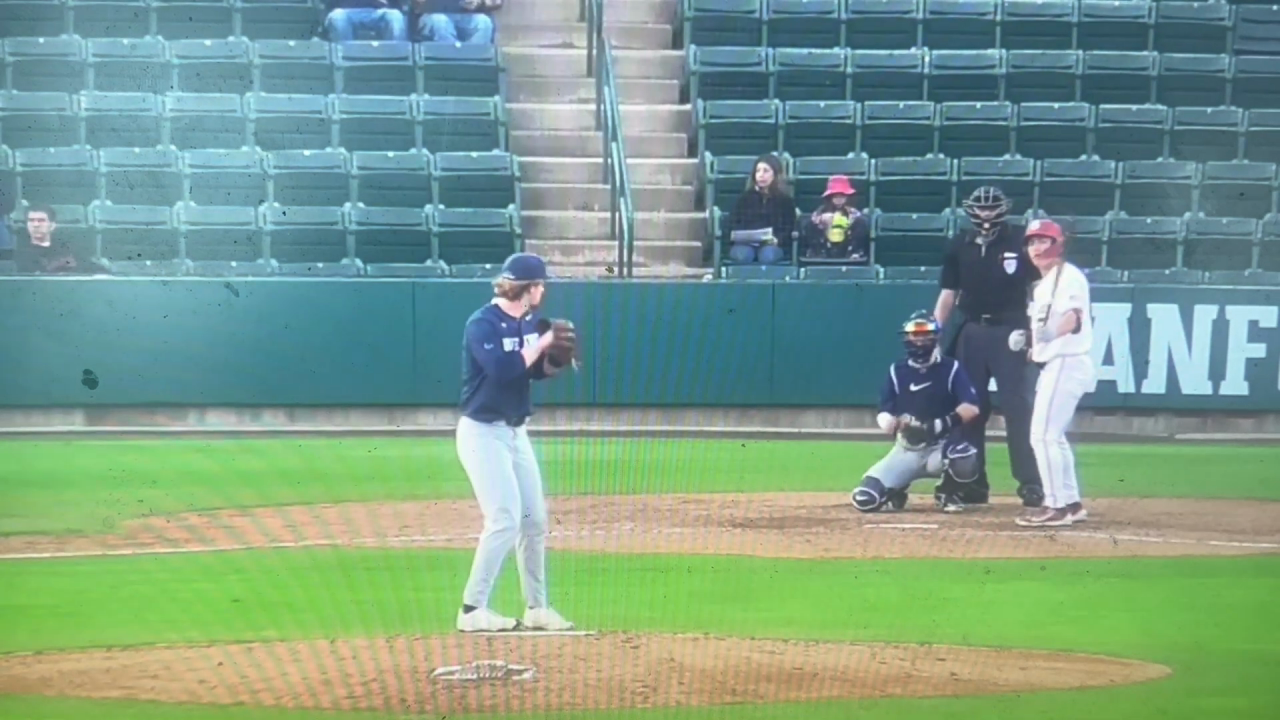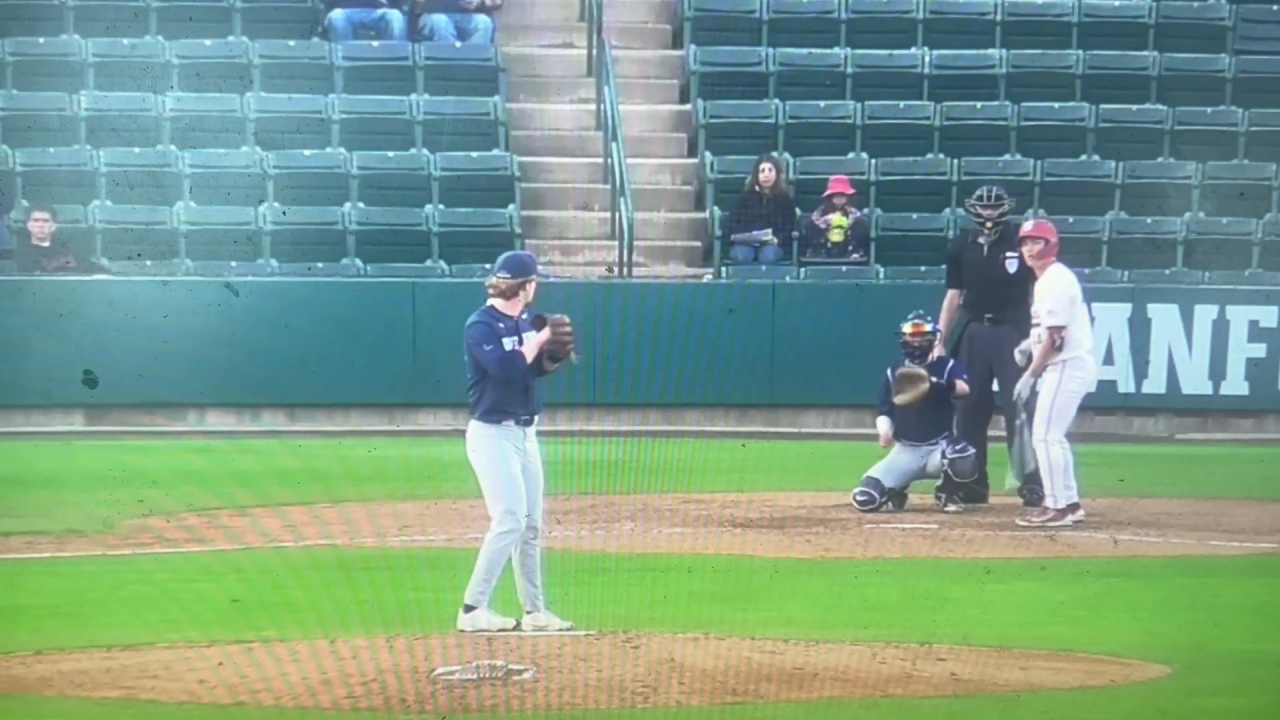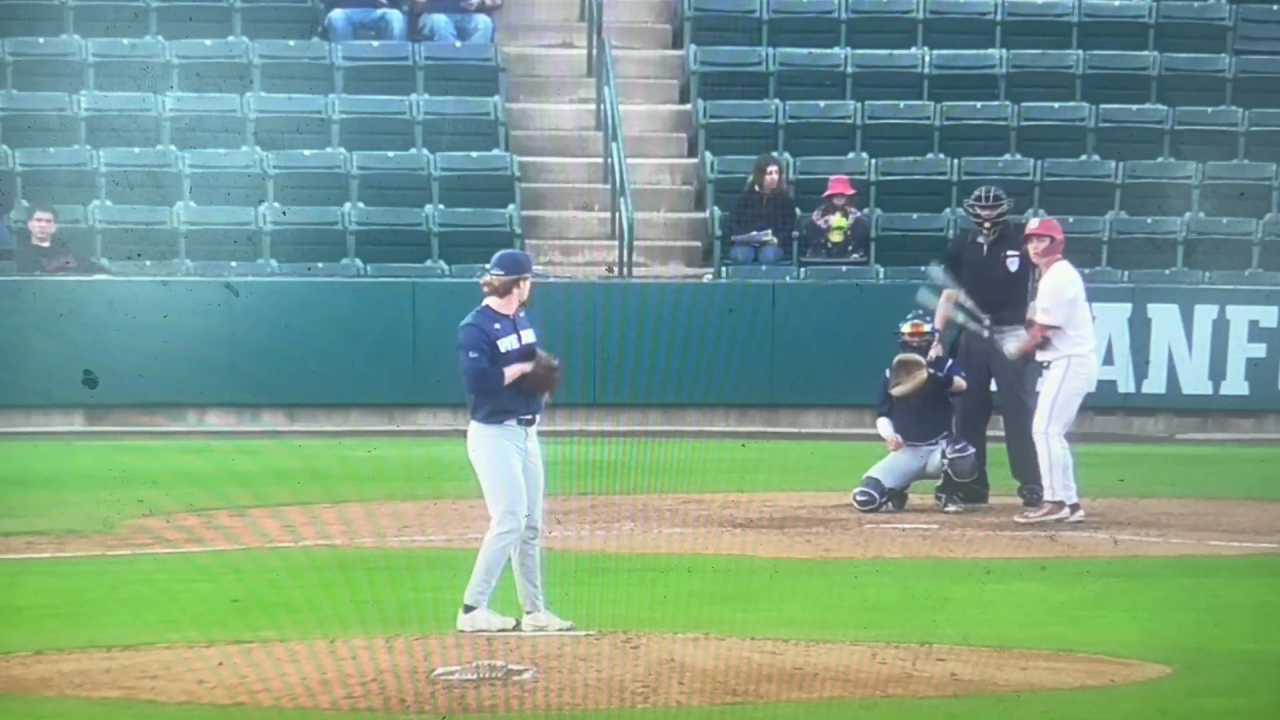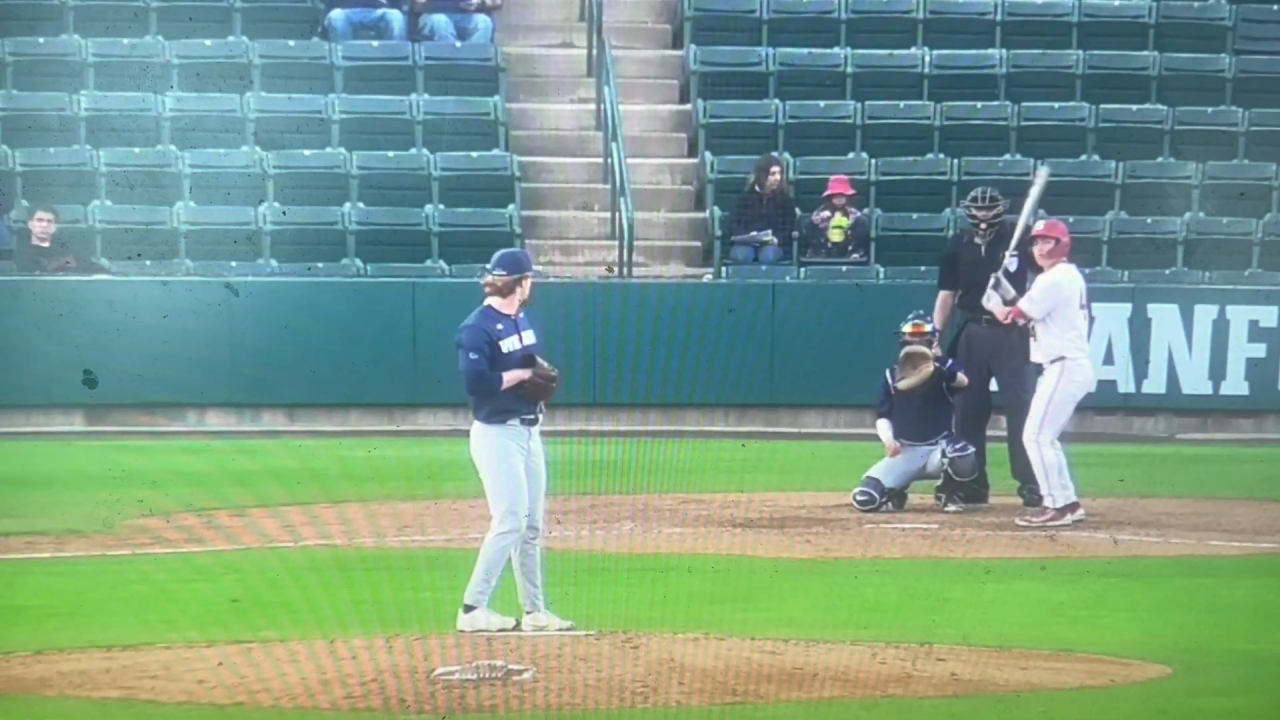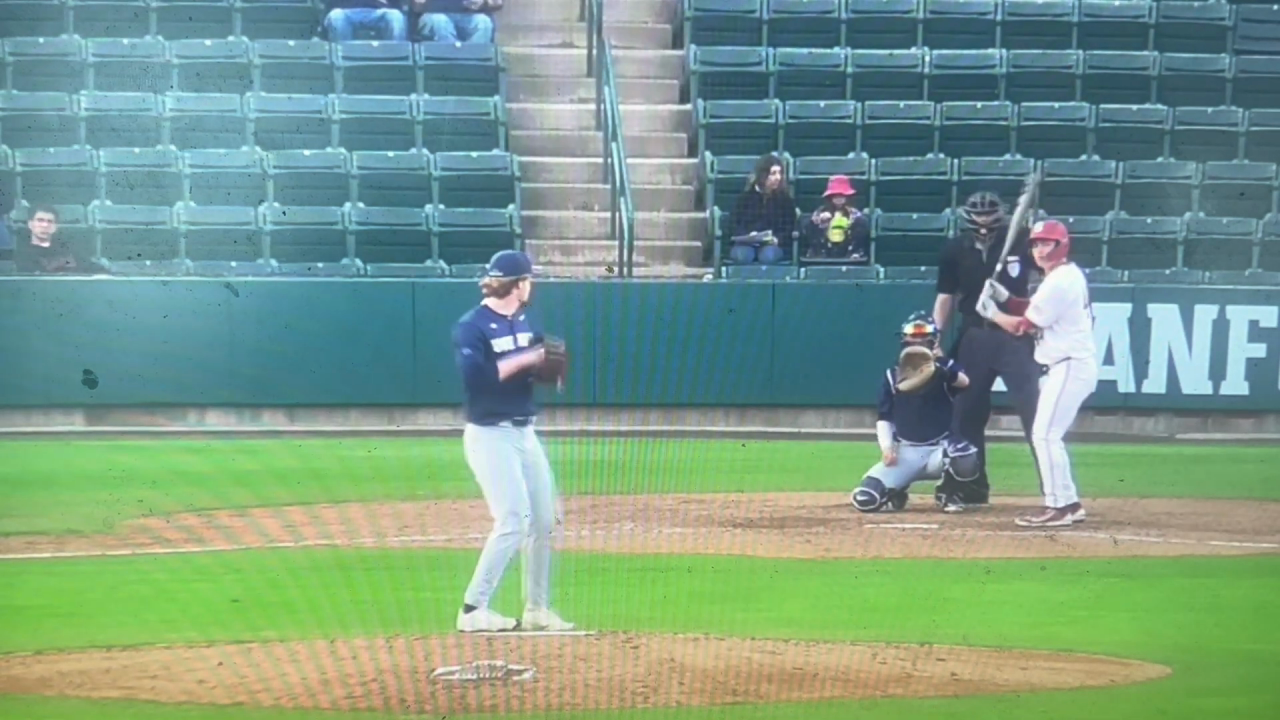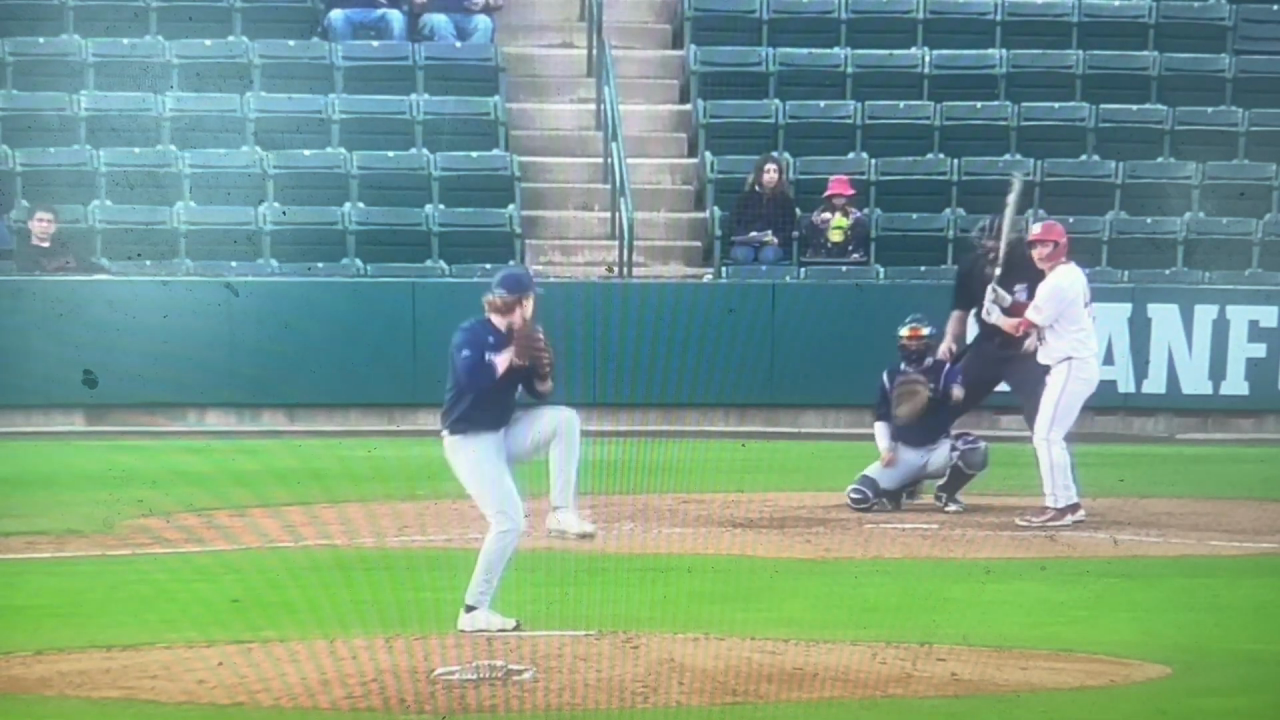
dt=0.4s
person 1, frame 1
left shoulder: (529, 321)
right shoulder: (482, 323)
left elbow: (539, 371)
right elbow: (503, 370)
left wrist: (557, 354)
right wrist: (541, 344)
left hip: (515, 432)
right hip: (483, 433)
left knee: (534, 519)
right knee: (504, 521)
left ankle: (536, 608)
right ankle: (472, 610)
person 1, frame 2
left shoulder: (524, 320)
right shoulder: (481, 325)
left elbow: (540, 368)
right elbow: (505, 369)
left wrist: (557, 348)
right wrist: (538, 339)
left hip: (524, 432)
right hip: (492, 434)
left knee: (532, 524)
right knee: (510, 522)
left ankle: (534, 611)
right ankle: (472, 609)
person 1, frame 3
left shoulder: (521, 319)
right shoulder: (475, 327)
right elbow: (480, 380)
right wrist: (524, 367)
left hip: (526, 431)
right hip: (494, 434)
left knee: (531, 524)
right knee: (509, 521)
left ankle: (534, 611)
right ankle: (472, 609)
person 1, frame 4
left shoulder: (521, 320)
right shoulder: (477, 327)
right elbow: (476, 383)
right wrist: (523, 374)
left hip: (529, 431)
right hip: (497, 434)
left knee: (532, 525)
right knee: (510, 522)
left ankle: (535, 611)
right ankle: (472, 609)
person 1, frame 5
left shoulder: (523, 320)
right shoulder: (471, 325)
right elbow: (475, 377)
left wrist: (546, 365)
right wrist: (525, 359)
left hip: (524, 433)
right hip: (491, 436)
left knee: (544, 521)
right knee: (513, 523)
left ankle: (537, 609)
right ankle: (473, 610)
person 1, frame 6
left shoulder: (519, 337)
right shoulder: (470, 334)
left elbow: (540, 392)
right elbow: (475, 379)
left wrist: (541, 369)
right wrist: (511, 353)
left hip: (504, 434)
right hip: (469, 442)
left knee: (565, 419)
right knee: (508, 521)
left ankle: (562, 512)
right ankle: (474, 612)
person 2, frame 1
left shoulder: (1067, 276)
right shoulder: (1042, 285)
left elbow: (1075, 318)
left wrist: (1054, 332)
right wrist: (1026, 338)
left hip: (1067, 364)
right hip: (1056, 366)
left knee: (1043, 435)
right knee: (1054, 436)
left ankle: (1057, 507)
right ankle: (1071, 502)
person 2, frame 2
left shoulder: (1056, 280)
right shoulder: (1048, 280)
left elbow: (1056, 336)
left wrist: (1030, 375)
right wrist: (1030, 344)
left hip: (1068, 366)
right hip: (1068, 365)
left knee: (1044, 434)
right knee: (1053, 435)
left ankle: (1057, 508)
right ankle: (1070, 503)
person 2, frame 3
left shoulder: (1057, 278)
right shoulder: (1057, 275)
left elbow: (1044, 333)
left wrist: (1018, 347)
right wrist: (1025, 340)
left hip: (1071, 363)
right hip: (1068, 363)
left knee: (1045, 430)
right knee: (1052, 433)
left ankle: (1055, 501)
right ankle: (1069, 503)
person 2, frame 4
left shoulder: (1054, 280)
right shoulder: (1068, 276)
left elbow: (1013, 317)
right elbow: (1034, 311)
left wrist: (993, 303)
left hip: (1065, 368)
right hip: (1069, 367)
left knee: (1035, 436)
right knee: (1045, 437)
left ankle: (1057, 507)
right ankle: (1068, 503)
person 2, frame 5
left shoulder: (1059, 282)
right shoulder: (1068, 275)
left elbow: (1024, 326)
right elbow: (1038, 310)
left wrist: (991, 313)
right wrist: (1005, 297)
left hip: (1071, 368)
right hip: (1069, 367)
left knee: (1045, 435)
right knee: (1049, 436)
left ankle: (1058, 507)
right ankle: (1069, 503)
person 2, frame 6
left shoulder: (1057, 282)
right shoulder: (1069, 273)
left elbow: (1025, 327)
right elbow: (1040, 313)
left wrist: (995, 317)
right wrist: (1008, 302)
left hip: (1072, 367)
right hip: (1073, 367)
left knee: (1046, 435)
right knee: (1051, 436)
left ankle: (1058, 508)
right ankle: (1070, 504)
person 3, frame 1
left shoulder: (1021, 242)
right shoulder: (959, 245)
right elbow: (948, 295)
left hip: (1010, 331)
right hip: (971, 333)
left knee: (1018, 408)
left ankle: (1032, 484)
right ankle: (971, 484)
person 3, frame 2
left shoulder: (1021, 241)
right shoulder: (962, 245)
right elbow: (954, 295)
right wrist: (940, 340)
left hip: (1013, 331)
right hip: (974, 332)
left knee: (1019, 407)
right knee: (971, 408)
left ankle: (1032, 484)
right ankle: (971, 484)
person 3, frame 3
left shoulder: (1021, 240)
right shoulder: (960, 245)
right elbow: (950, 293)
right wrist: (936, 337)
left hip: (1012, 331)
right hip: (972, 332)
left knee: (1018, 408)
right knee: (969, 409)
left ankle: (1032, 484)
right ankle: (970, 485)
person 3, frame 4
left shoulder: (1019, 239)
right shoulder: (957, 245)
right elbow: (947, 294)
left hip: (1011, 333)
right hip: (971, 333)
left knee: (1020, 408)
right knee: (968, 410)
left ankle: (1031, 484)
right ankle: (970, 485)
person 3, frame 5
left shoulder: (1020, 242)
right shoulder: (956, 249)
right elbow: (946, 296)
left hip: (1014, 337)
right hip: (974, 337)
left knee: (1032, 406)
right knee: (967, 412)
right ankle: (969, 486)
person 3, frame 6
left shoulder: (1031, 264)
right shoulder: (970, 268)
right elbow: (960, 312)
right wrist: (949, 340)
left hip: (1024, 352)
right hip: (986, 348)
person 4, frame 1
left shoulder: (951, 368)
right shoulder: (896, 371)
left elbow: (971, 407)
right elbow: (883, 413)
left wrist: (940, 425)
right wrist: (889, 424)
left hip: (940, 447)
right hip: (905, 450)
left knee: (966, 460)
right knee: (865, 500)
right ankle: (896, 491)
person 4, frame 2
left shoulder: (947, 366)
right shoulder: (894, 372)
left elbow: (964, 388)
right elbow: (884, 413)
left wrist: (935, 384)
right wrist: (884, 432)
left hip: (939, 447)
right hip: (905, 451)
left knee: (964, 461)
right knee: (864, 500)
right ankle: (896, 492)
person 4, frame 3
left shoulder: (945, 366)
right shoulder: (893, 372)
left elbow: (961, 385)
right elbow: (883, 415)
left wrist: (934, 377)
right wrist: (889, 434)
left hip: (938, 447)
right hip: (905, 452)
left knee: (965, 462)
right knee: (865, 500)
right ankle: (896, 492)
person 4, frame 4
left shoulder: (944, 367)
right shoulder: (892, 373)
left elbow: (963, 382)
right elbow: (883, 416)
left wrist: (940, 372)
right wrist: (888, 439)
left hip: (938, 448)
right hip: (905, 453)
left knee: (965, 460)
right knee: (864, 499)
right ankle: (895, 492)
person 4, frame 5
left shoulder: (945, 367)
right shoulder: (893, 374)
left elbow: (964, 382)
right elbow: (884, 418)
left wrist: (941, 371)
right wrist: (886, 446)
left hip: (939, 448)
right hip: (905, 452)
left knee: (965, 460)
right knee: (865, 500)
right ankle: (896, 493)
person 4, frame 6
left shoulder: (943, 369)
right shoulder: (890, 376)
left elbow: (957, 392)
right elbow: (882, 418)
left wrist: (939, 393)
right wrist: (884, 448)
left hip: (938, 449)
right hip: (903, 453)
left knee: (974, 452)
right knee: (859, 498)
left ankle: (946, 494)
right ankle: (892, 493)
